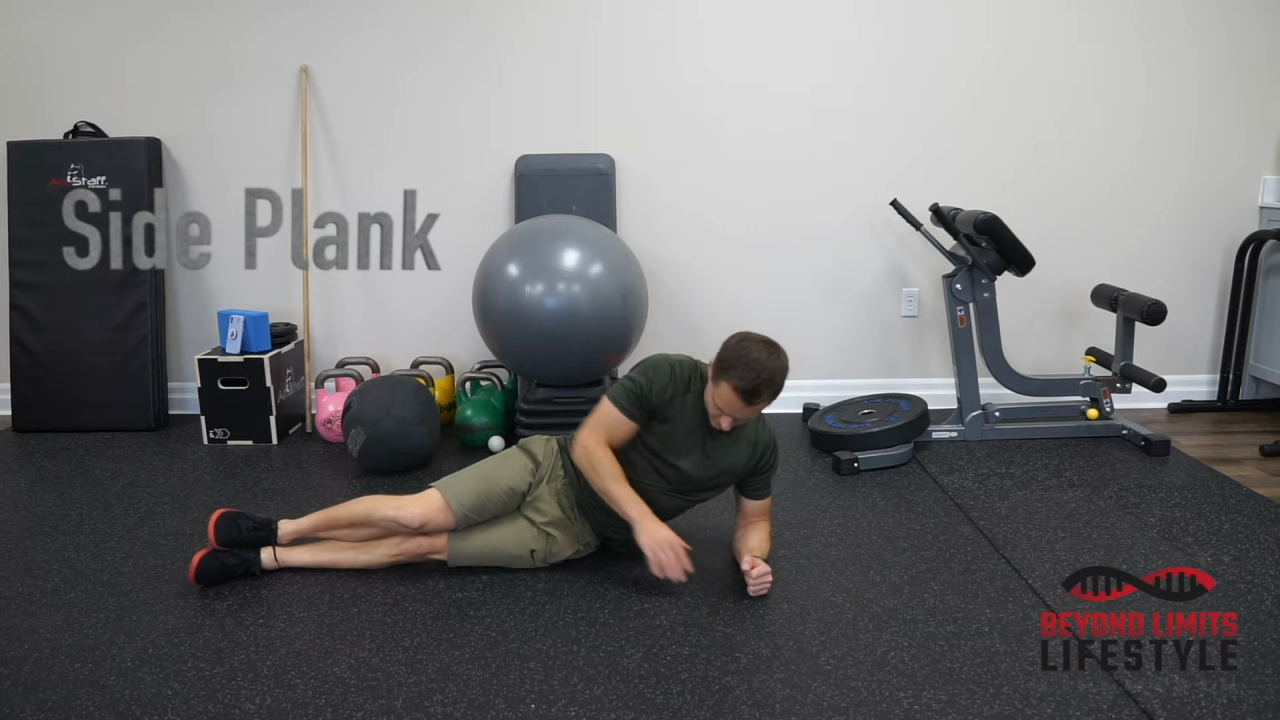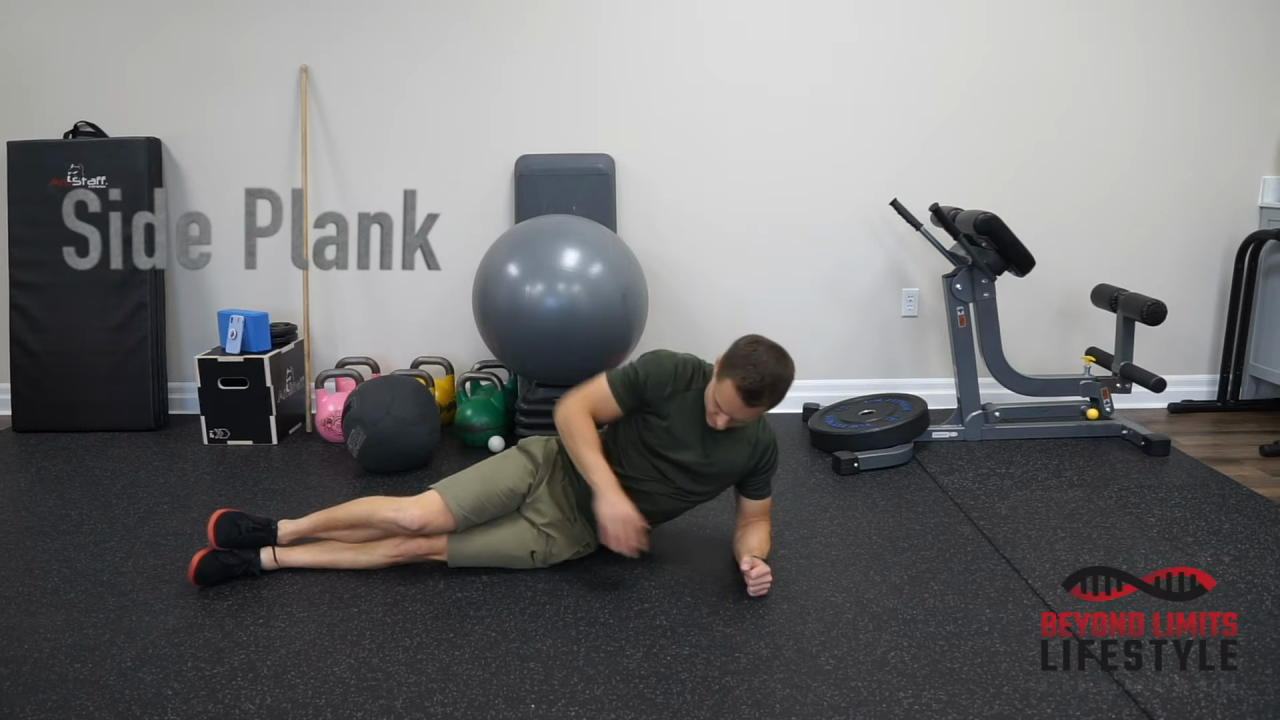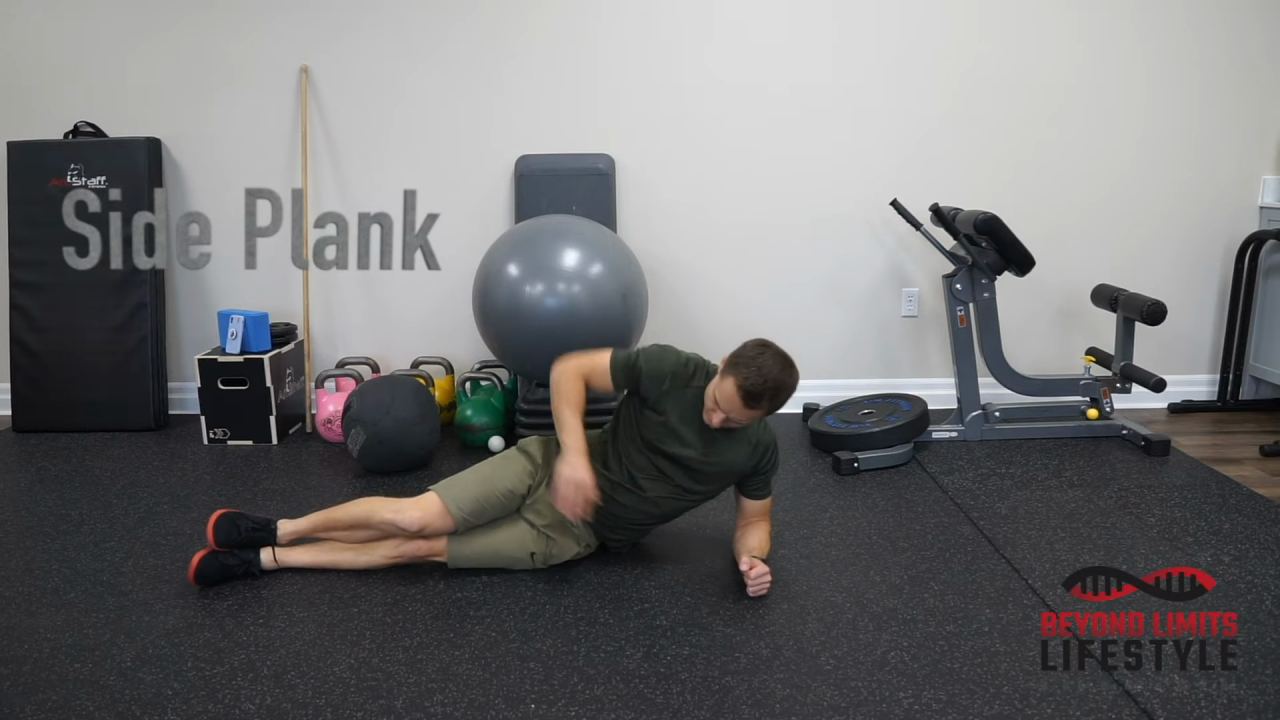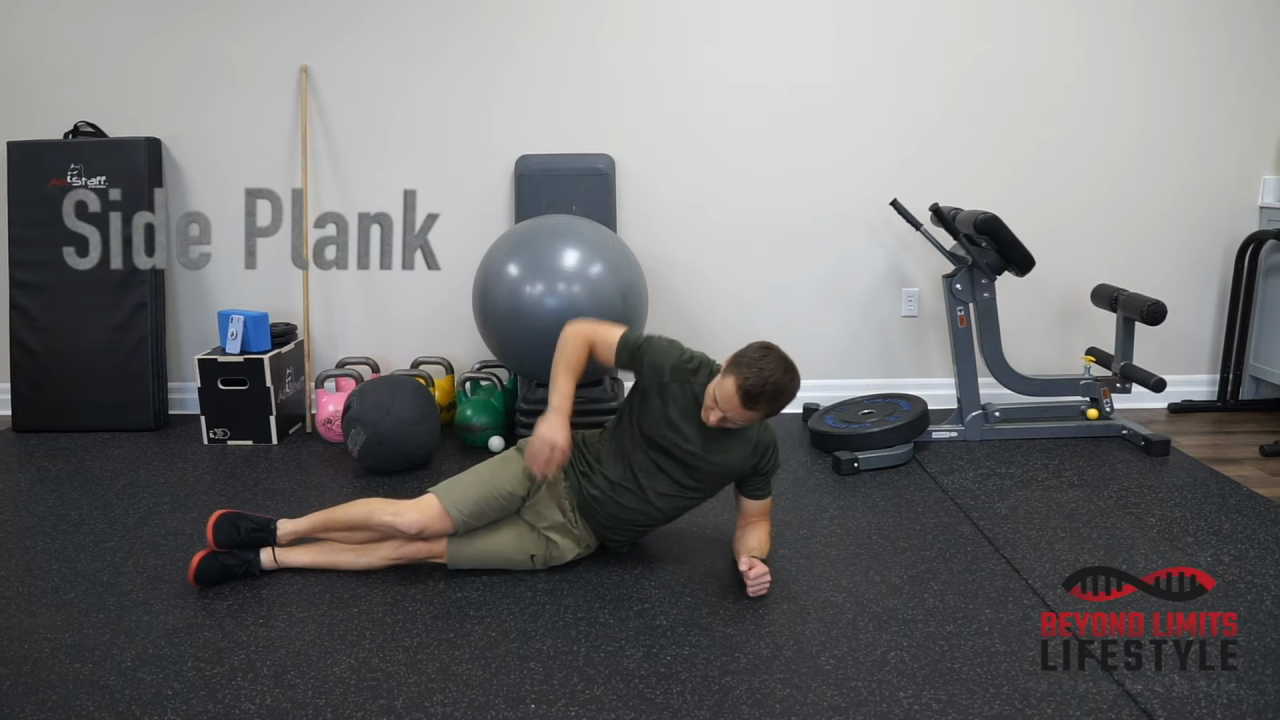
dt=0.1s
person 1, frame 1
left shoulder: (758, 447)
right shoulder: (666, 376)
left elbow: (754, 518)
right elbow: (590, 444)
left wrist: (753, 558)
right wrist: (646, 523)
left hip: (574, 532)
right hip: (556, 471)
left knee: (422, 546)
right knee: (416, 514)
left ankle: (265, 560)
right ankle: (280, 530)
person 1, frame 2
left shoulder: (757, 447)
right shoulder: (667, 372)
left elbow: (754, 519)
right elbow: (573, 409)
left wrist: (753, 558)
right wrist: (607, 490)
left hip: (571, 533)
right hip: (553, 471)
left knee: (420, 548)
right knee: (416, 517)
left ankle: (265, 559)
right ankle: (280, 530)
person 1, frame 3
left shoulder: (758, 450)
right shoulder: (671, 370)
left elbow: (753, 519)
right elbow: (570, 370)
left wrist: (753, 559)
right wrist: (572, 451)
left hip: (579, 537)
right hip: (550, 479)
left knee: (420, 550)
right knee: (415, 517)
left ankle: (264, 561)
right ankle: (279, 530)
person 1, frame 4
left shoulder: (757, 449)
right shoulder: (673, 365)
left elbow: (753, 521)
right elbow: (581, 332)
left wrist: (752, 560)
right wrist: (556, 414)
left hip: (574, 535)
right hip: (554, 471)
left knee: (417, 551)
right knee: (414, 520)
left ankle: (264, 560)
right ankle: (279, 530)
